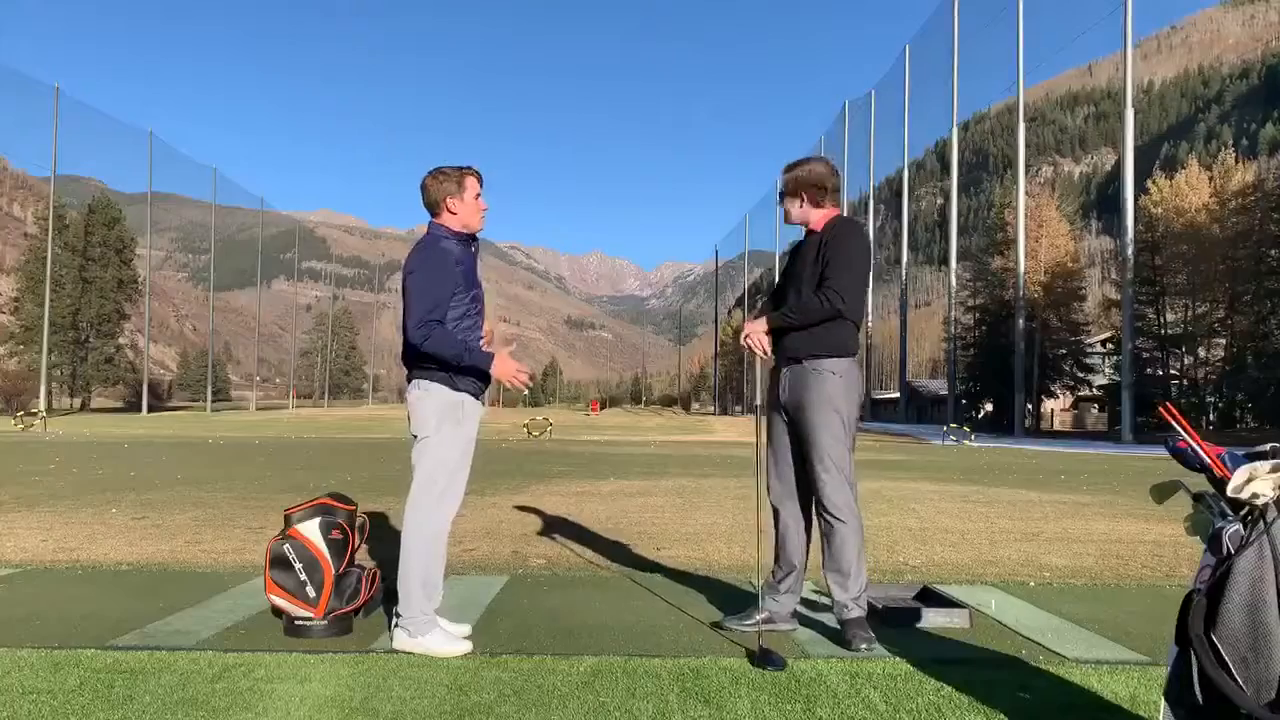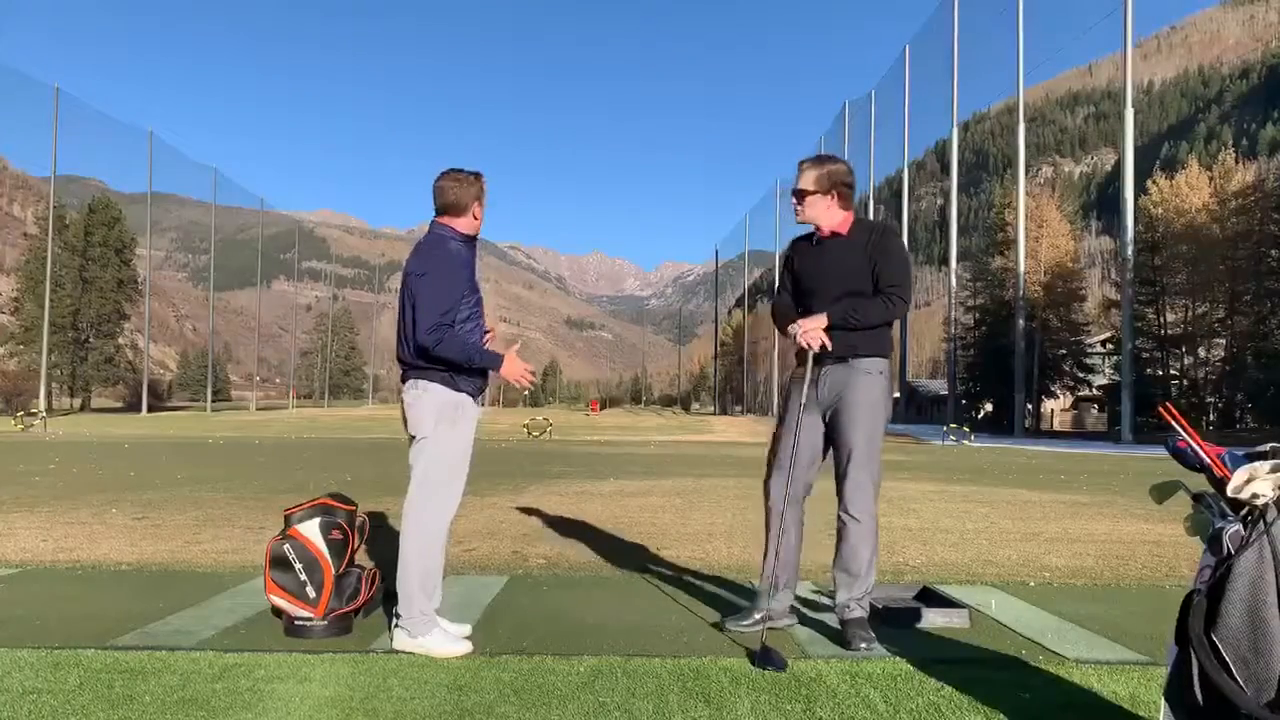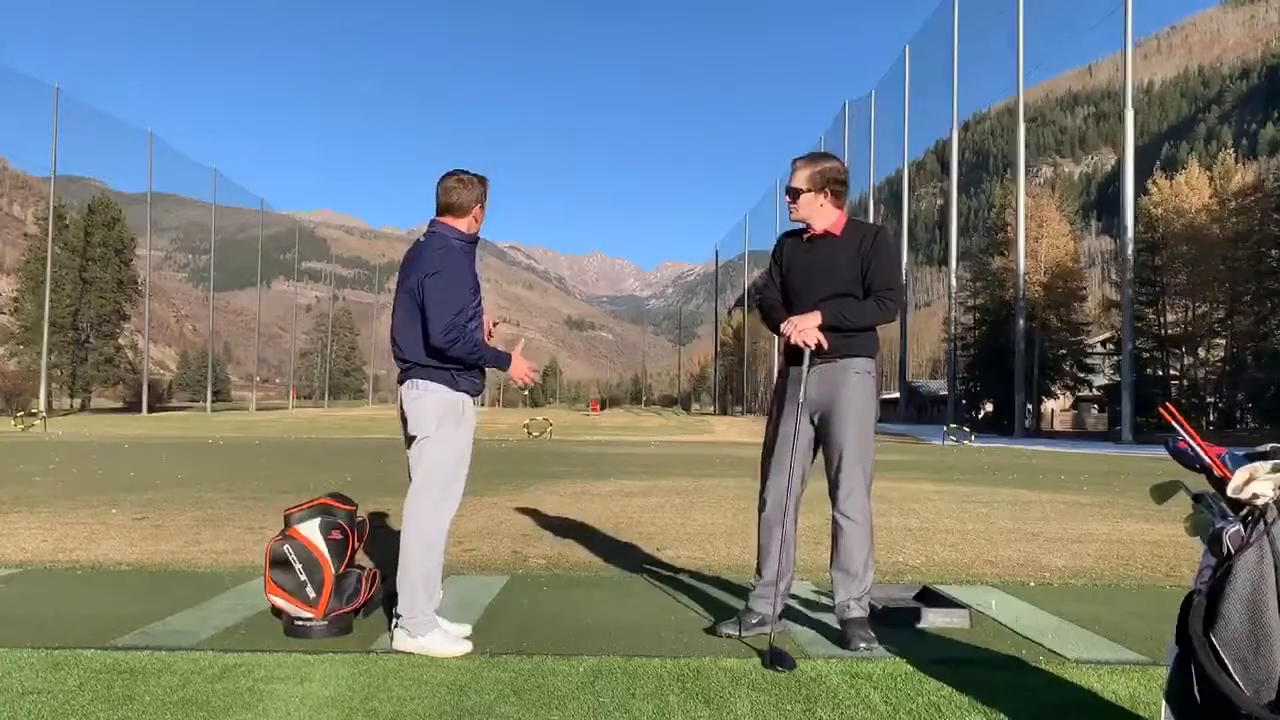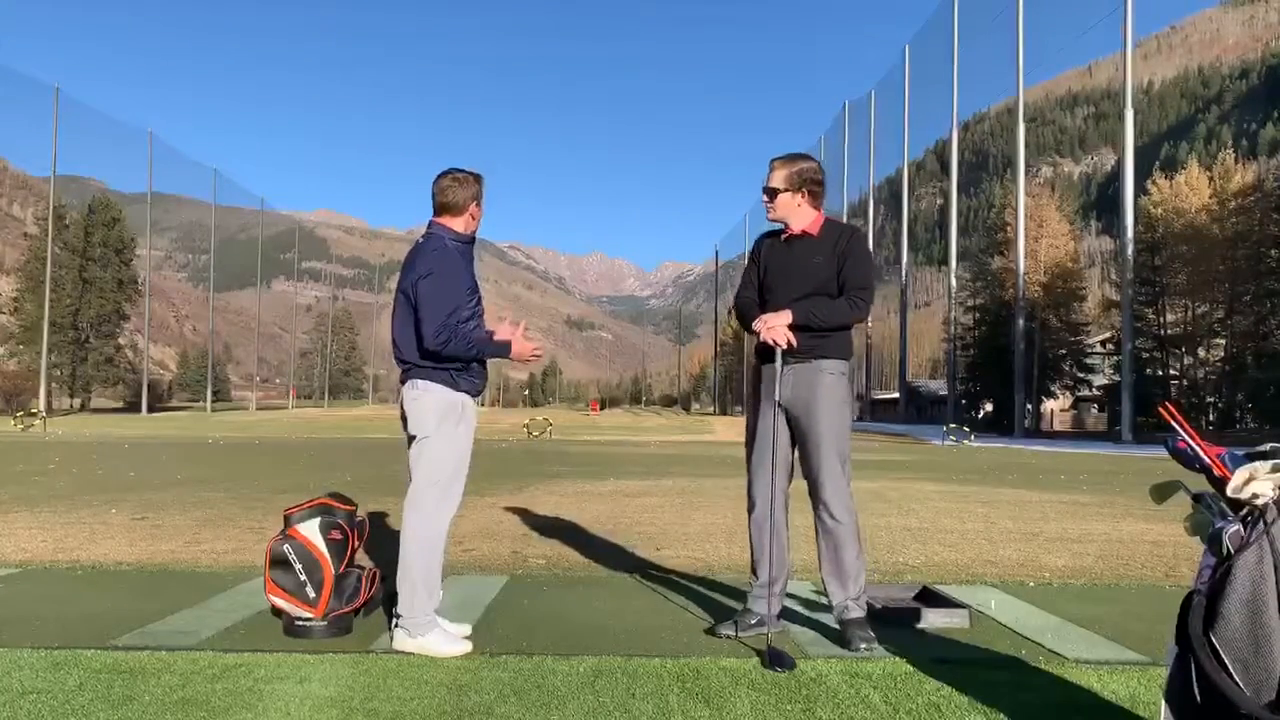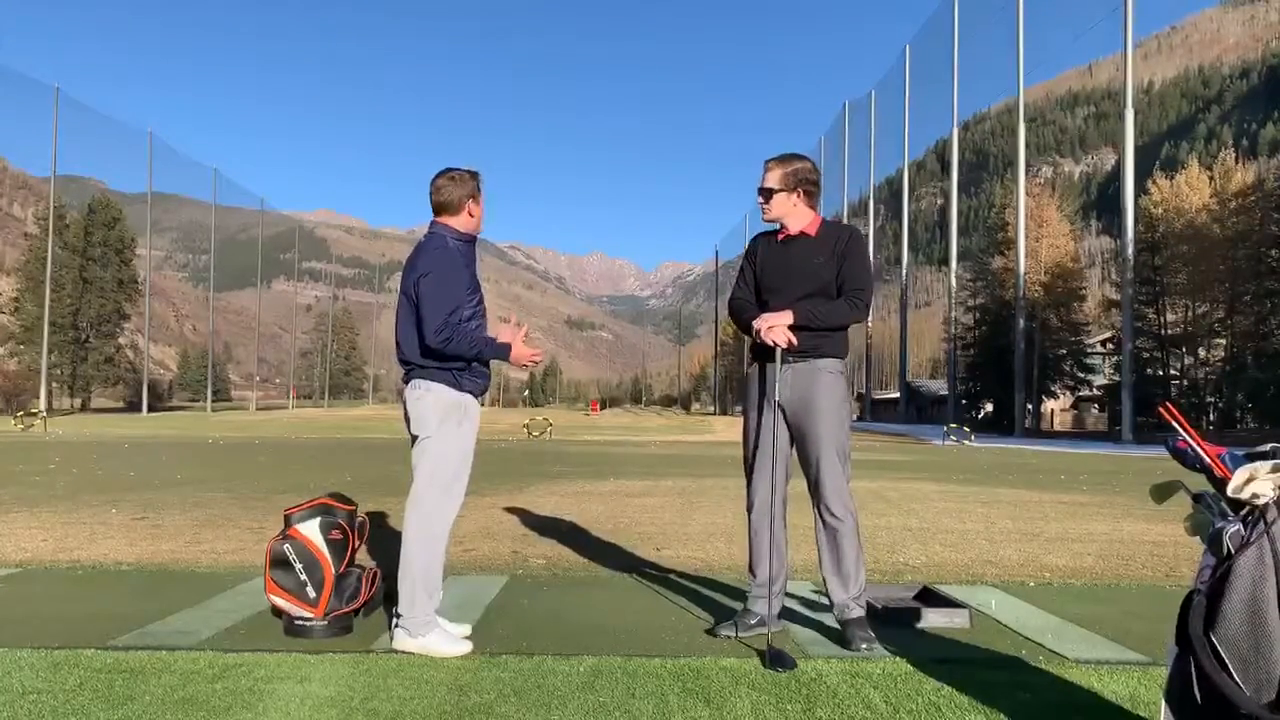
dt=0.5s
person 1, frame 1
left shoulder: (846, 234)
right shoulder: (801, 249)
left elbow: (835, 300)
right elbow: (778, 302)
left wrist: (768, 321)
right wrist: (759, 326)
left hip: (828, 373)
right hip: (785, 374)
left knee: (833, 494)
right knee: (786, 494)
left ankle: (852, 610)
right ankle: (779, 603)
person 1, frame 2
left shoulder: (879, 238)
right shoulder: (799, 250)
left elbow: (896, 301)
right elbow: (781, 304)
left wrist: (825, 318)
right wrist: (796, 326)
left hip: (861, 373)
right hip: (808, 375)
left knee: (855, 495)
right knee: (783, 485)
left ankle: (853, 610)
right ankle: (776, 600)
person 1, frame 3
left shoulder: (871, 239)
right shoulder: (787, 245)
left elbow: (886, 304)
right elbow: (767, 300)
left wrist: (817, 316)
right wrist: (789, 324)
left hip: (848, 373)
right hip: (795, 373)
left knee: (849, 494)
right knee: (776, 491)
left ankle: (853, 610)
right ankle: (765, 604)
person 1, frame 4
left shoulder: (846, 240)
right shoulder: (765, 246)
left elbow: (857, 304)
right elbow: (743, 301)
left wrist: (789, 315)
right wrist: (761, 323)
left hip: (821, 372)
right hip: (768, 372)
left knee: (831, 492)
right knee: (764, 493)
left ankle: (851, 609)
right ankle: (764, 605)
person 1, frame 5
left shoulder: (844, 240)
right shoulder: (759, 246)
left elbow: (856, 304)
right elbow: (739, 303)
left wrist: (790, 316)
right wrist: (759, 324)
left hip: (818, 371)
right hip: (764, 371)
left knee: (831, 492)
right knee: (762, 493)
left ankle: (851, 609)
right ankle: (762, 605)
person 2, frame 1
left shoulder: (457, 250)
right shoulder: (434, 254)
right elbow: (423, 332)
left wrist: (477, 331)
right wrist: (488, 361)
left hip: (457, 393)
right hip: (444, 394)
left knee: (439, 503)
right knee: (432, 505)
left ankle: (421, 613)
right ankle: (414, 625)
person 2, frame 2
left shoulder: (441, 250)
right shoulder: (443, 256)
right elbow: (434, 337)
left wrist: (476, 334)
right wrist: (497, 362)
left hip: (445, 392)
right hip: (443, 393)
left knee: (434, 504)
right knee: (431, 505)
left ankle: (421, 612)
right ankle: (413, 624)
person 2, frame 3
left shoulder: (423, 250)
right shoulder: (449, 256)
right elbow: (447, 337)
left wrist: (476, 332)
right wrist: (505, 360)
left hip: (431, 389)
right hip: (443, 393)
left knee: (431, 503)
right knee: (431, 504)
left ankle: (420, 612)
right ankle: (415, 625)
person 2, frame 4
left shoulder: (430, 250)
right shoulder: (443, 257)
right elbow: (440, 337)
left wrist: (490, 337)
right wrist: (504, 349)
left hip: (437, 391)
right hip: (443, 393)
left knee: (432, 504)
right knee: (431, 505)
left ankle: (419, 613)
right ankle: (414, 625)
person 2, frame 5
left shoulder: (441, 252)
right shoulder: (442, 255)
right elbow: (442, 334)
left wrist: (496, 340)
right wrist: (504, 350)
left hip: (447, 392)
right hip: (444, 394)
left knee: (437, 504)
right knee: (432, 504)
left ankle: (420, 613)
right ankle: (414, 624)
